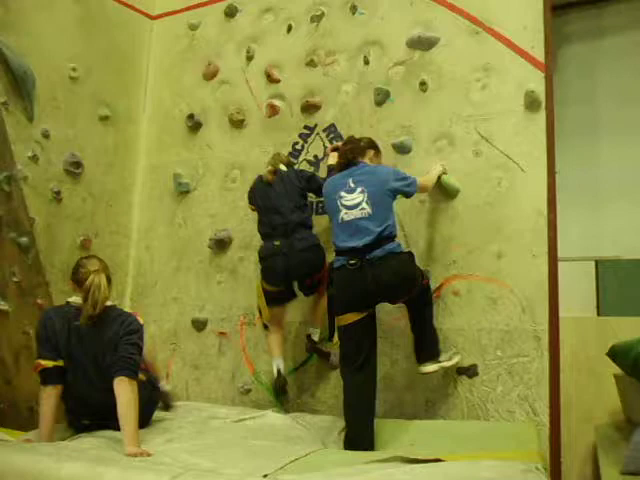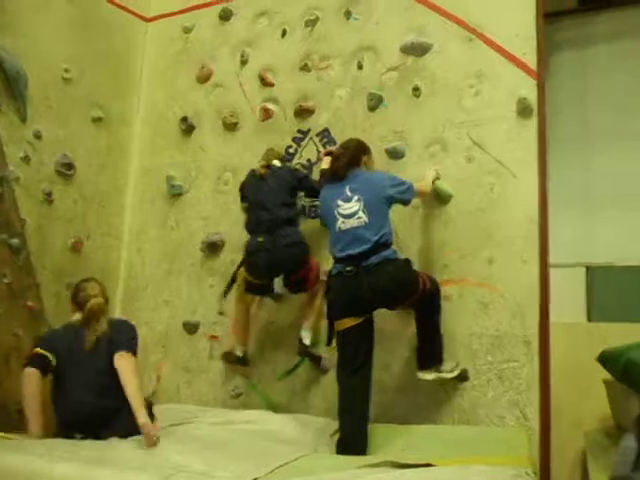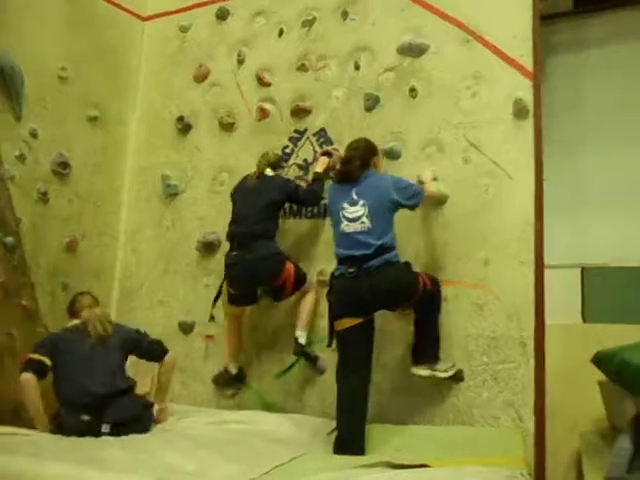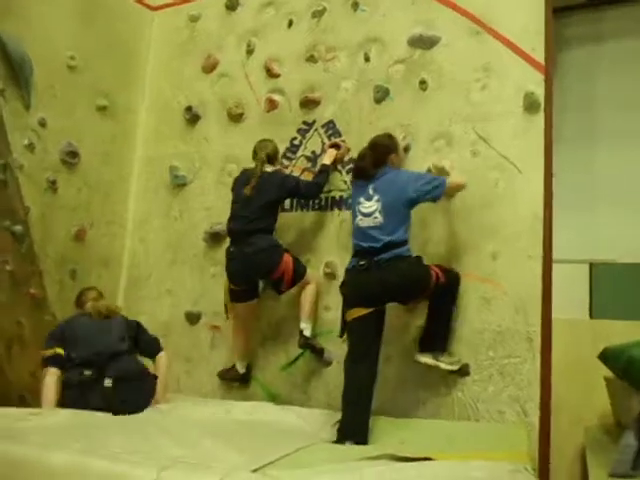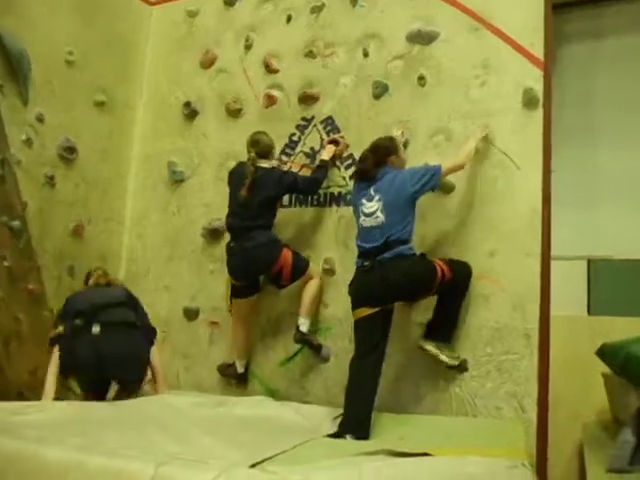
dt=0.3s
person 1, frame 1
left shoulder: (330, 185)
right shoulder: (383, 174)
right elbow: (425, 185)
right wrist: (437, 170)
left hip: (346, 278)
right hip: (388, 268)
left knee: (356, 366)
right knee: (420, 287)
left ankle: (358, 444)
right ankle: (430, 355)
person 1, frame 2
left shoulder: (326, 193)
right shoulder: (379, 180)
right elbow: (423, 190)
right wrist: (430, 176)
left hip: (344, 285)
right hip: (385, 274)
left knee: (352, 370)
right knee: (428, 289)
left ankle: (351, 449)
right ankle: (431, 363)
person 1, frame 3
left shoulder: (335, 190)
right shoulder: (387, 184)
right elbow: (436, 195)
right wrist: (428, 179)
left hip: (346, 287)
right hip: (386, 279)
left knee: (352, 370)
right knee: (430, 287)
left ankle: (347, 447)
right ankle: (426, 359)
person 1, frame 4
left shoulder: (358, 182)
right shoulder: (405, 180)
right elbow: (459, 184)
left wrist: (393, 148)
right wrist: (446, 172)
left hip: (359, 279)
right hip: (397, 273)
left knee: (360, 359)
right knee: (448, 278)
left ankle: (351, 436)
right ankle: (433, 348)
person 1, frame 5
left shoulder: (361, 185)
right shoulder: (405, 179)
right elbow: (460, 163)
left wrist: (392, 144)
right wrist: (478, 135)
left hip: (365, 280)
right hip: (401, 272)
left knee: (365, 356)
right knee: (460, 272)
left ankle: (351, 430)
right ankle: (437, 338)
person 2, frame 1
left shoulder: (257, 185)
right shoulder: (298, 176)
left hip: (273, 254)
right hip: (305, 248)
left knee: (275, 322)
right knee: (323, 286)
left ankle: (279, 372)
right ankle: (313, 340)
person 2, frame 2
left shoulder: (249, 180)
right shoulder: (291, 173)
right elbow: (320, 192)
left hip: (259, 249)
right hip: (290, 245)
left knee: (242, 302)
right knee: (316, 288)
left ankle: (239, 354)
right ankle: (305, 342)
person 2, frame 3
left shoulder: (242, 185)
right shoulder: (281, 184)
right elbow: (312, 197)
right wrist: (319, 170)
left hip: (236, 260)
right hip: (265, 257)
left knee: (234, 318)
right knee: (309, 289)
left ankle: (233, 372)
right ankle: (301, 342)
person 2, frame 4
left shoulder: (241, 179)
right shoulder: (280, 180)
right elbow: (313, 189)
right wrist: (327, 161)
left hip: (236, 256)
right hip: (264, 251)
left knee: (240, 319)
right knee: (309, 281)
left ankle: (241, 370)
right ankle: (306, 334)
person 2, frame 5
left shoulder: (237, 172)
right shoulder: (277, 177)
right elbow: (311, 184)
right wrist: (326, 157)
left hip: (236, 252)
right hip: (264, 247)
left knee: (240, 316)
right knee: (313, 275)
left ankle: (239, 369)
right ankle: (303, 330)
person 3, frame 1
left shoulder: (52, 320)
right shoulder: (126, 323)
left elbow: (51, 384)
right elbow: (125, 380)
left wrist: (43, 441)
right wrist: (131, 444)
left hip: (82, 424)
right hip: (130, 418)
right ankle: (163, 397)
person 3, frame 2
left shoulder: (54, 338)
right shoulder: (122, 329)
left elbow: (31, 373)
right elbow: (124, 360)
left wrist: (35, 434)
right wrist: (143, 417)
left hip: (74, 436)
right hip: (121, 430)
person 3, frame 3
left shoulder: (55, 341)
right shoulder: (121, 332)
left elbow: (27, 377)
right elbow: (168, 358)
left wrist: (42, 425)
right wrist: (160, 403)
left hip: (75, 429)
right hip: (125, 424)
person 3, frame 4
left shoulder: (63, 328)
right shoulder: (124, 321)
left elbow: (52, 372)
right elbow: (160, 354)
right wrist: (159, 399)
left hip: (83, 399)
right hip: (129, 393)
person 3, frame 5
left shoulder: (72, 300)
right shoulder: (126, 295)
left elbow: (58, 348)
right elbow: (150, 342)
right wrist: (161, 389)
right hip: (124, 340)
left knee: (93, 399)
